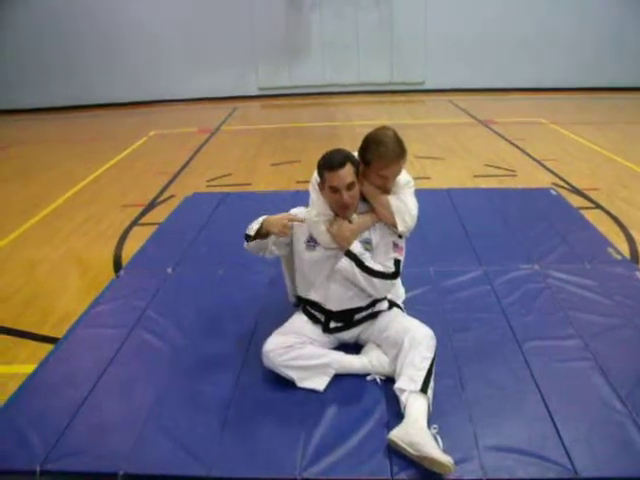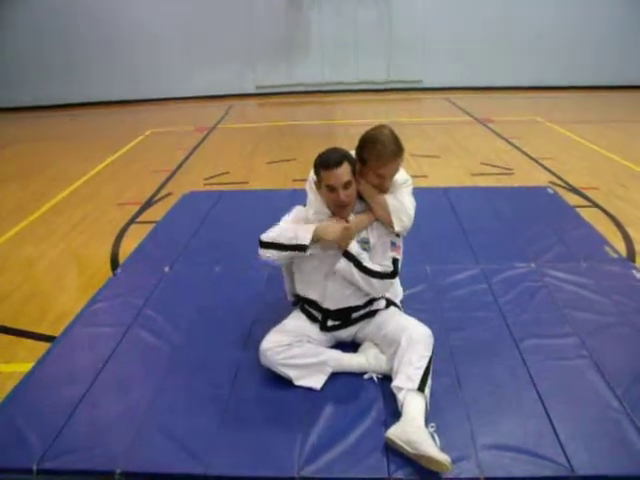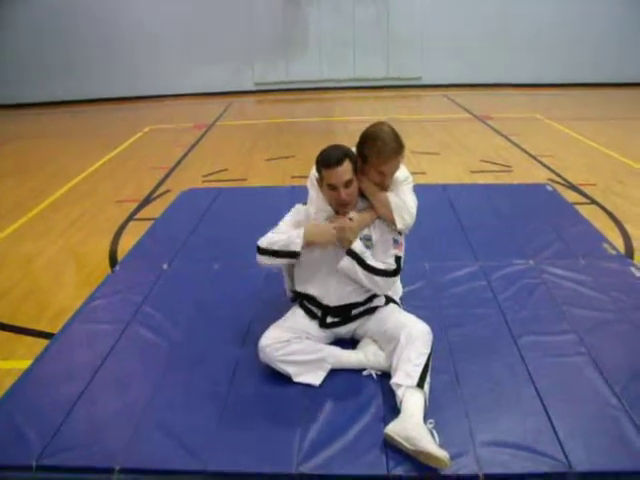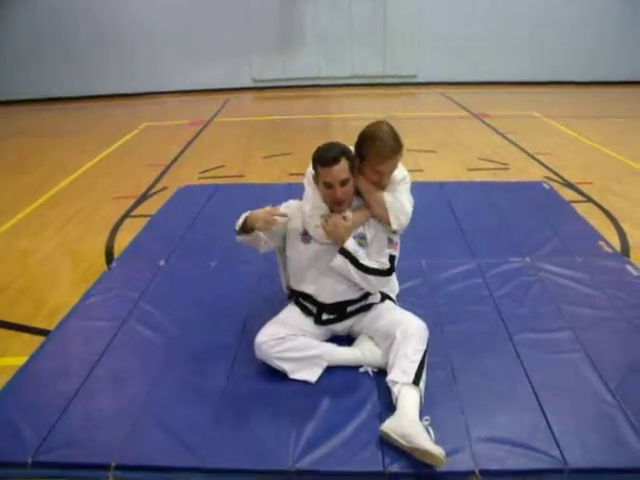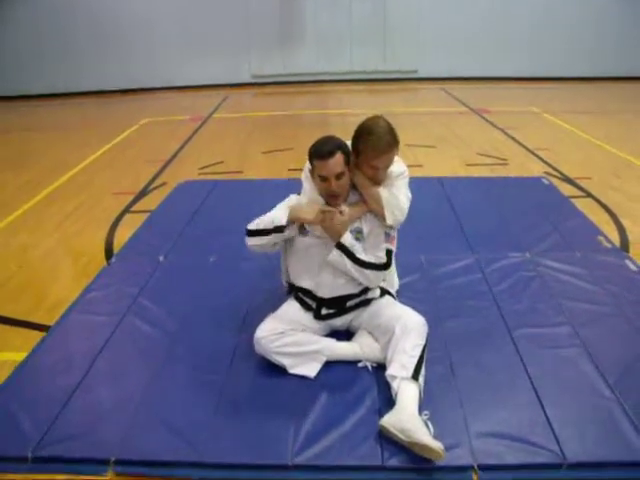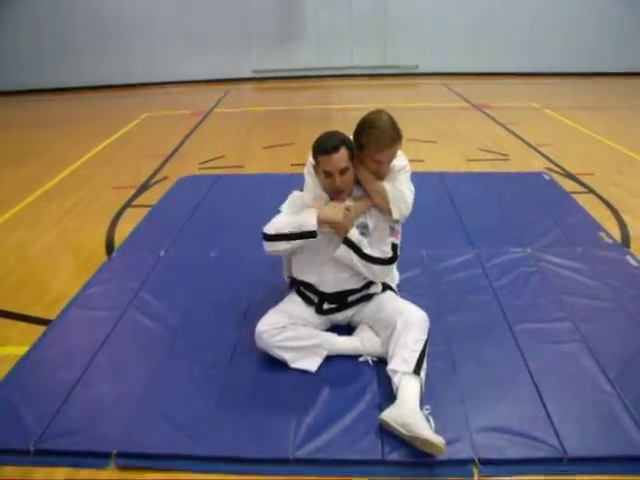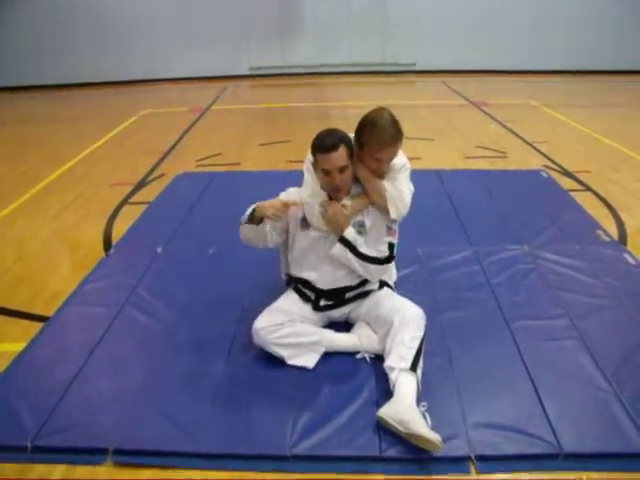
dt=0.3s
person 1, frame 1
left shoulder: (381, 223)
right shoulder: (304, 218)
left elbow: (383, 285)
right elbow: (259, 246)
left wrist: (350, 247)
right wrist: (266, 225)
left hip: (372, 315)
right hip: (318, 317)
left knee: (421, 337)
right knee: (274, 352)
left ankle: (415, 425)
right ankle: (372, 362)
person 1, frame 2
left shoulder: (379, 222)
right shoulder: (304, 216)
left elbow: (381, 284)
right elbow: (269, 247)
left wrist: (347, 247)
right wrist: (317, 232)
left hip: (369, 313)
right hip: (315, 316)
left knee: (419, 336)
right knee: (271, 351)
left ankle: (412, 424)
right ankle: (370, 361)
person 1, frame 3
left shoulder: (381, 219)
right shoulder: (304, 214)
left elbow: (385, 281)
right elbow: (266, 251)
left wrist: (352, 244)
right wrist: (306, 236)
left hip: (368, 310)
right hip: (315, 312)
left knee: (418, 333)
right knee: (270, 347)
left ankle: (411, 421)
right ankle: (368, 357)
person 1, frame 4
left shoulder: (376, 216)
right shoulder: (298, 211)
left elbow: (379, 280)
right elbow: (253, 239)
left wrist: (345, 242)
right wrist: (251, 220)
left hip: (364, 307)
right hip: (311, 309)
left knee: (414, 329)
right knee: (266, 344)
left ankle: (407, 418)
right ankle: (364, 354)
person 1, frame 5
left shoulder: (374, 211)
right shoulder: (298, 204)
left elbow: (376, 274)
right elbow: (255, 238)
left wrist: (341, 237)
right wrist: (291, 216)
left hip: (363, 302)
right hip: (309, 304)
left knee: (413, 325)
right knee: (265, 339)
left ankle: (405, 412)
right ankle: (363, 349)
person 1, frame 6
left shoulder: (377, 206)
right shoulder: (301, 201)
left elbow: (382, 269)
right elbow: (271, 239)
left wrist: (348, 233)
right wrist: (319, 218)
left hip: (364, 297)
right hip: (311, 299)
left knee: (414, 319)
right knee: (267, 333)
left ankle: (407, 407)
right ankle: (364, 343)
person 1, frame 7
left shoulder: (375, 203)
right shoulder: (297, 198)
left elbow: (379, 267)
right elbow: (256, 238)
left wrist: (344, 232)
right wrist: (259, 212)
left hip: (362, 294)
right hip: (309, 295)
left knee: (411, 316)
right knee: (264, 330)
left ankle: (404, 403)
right ankle: (361, 340)
